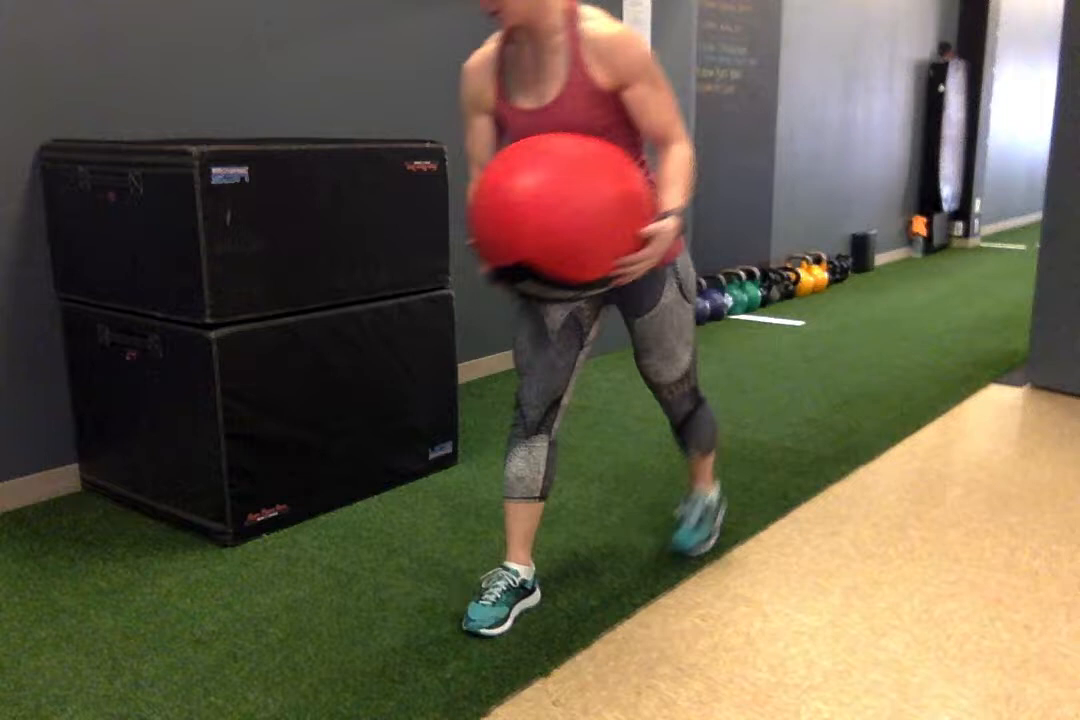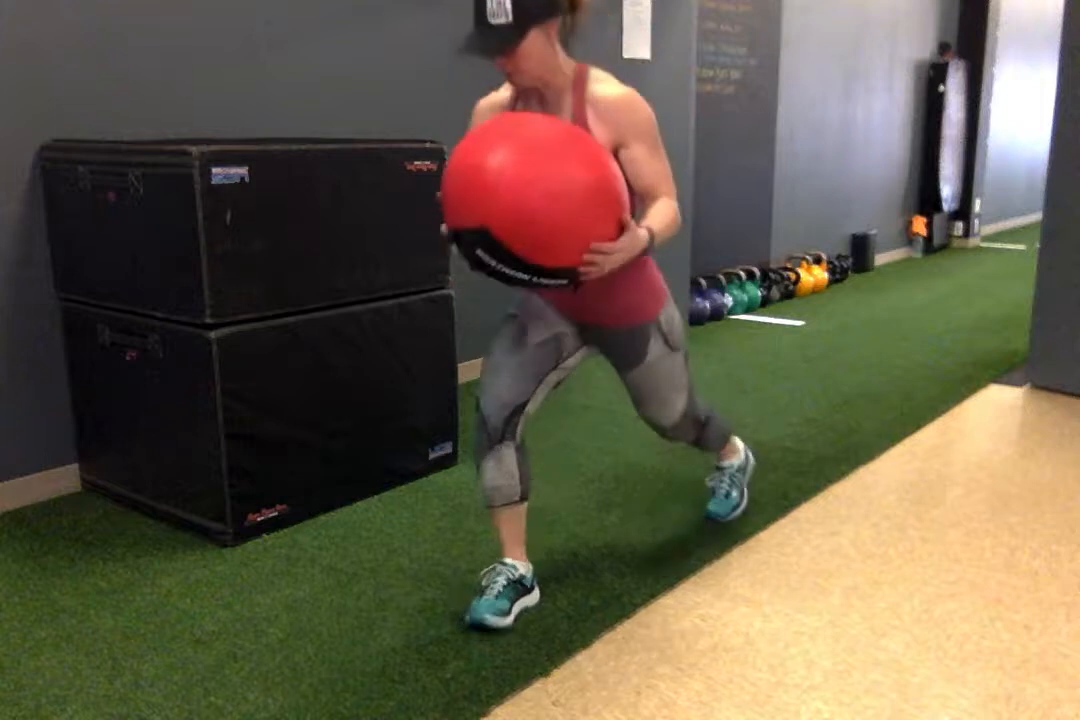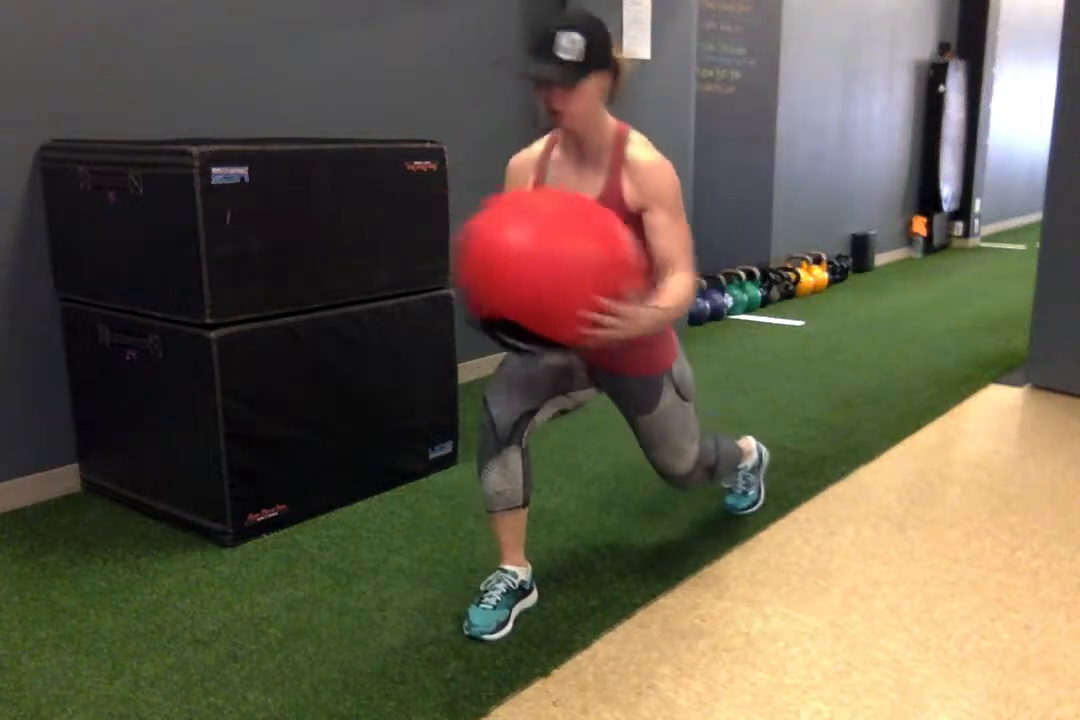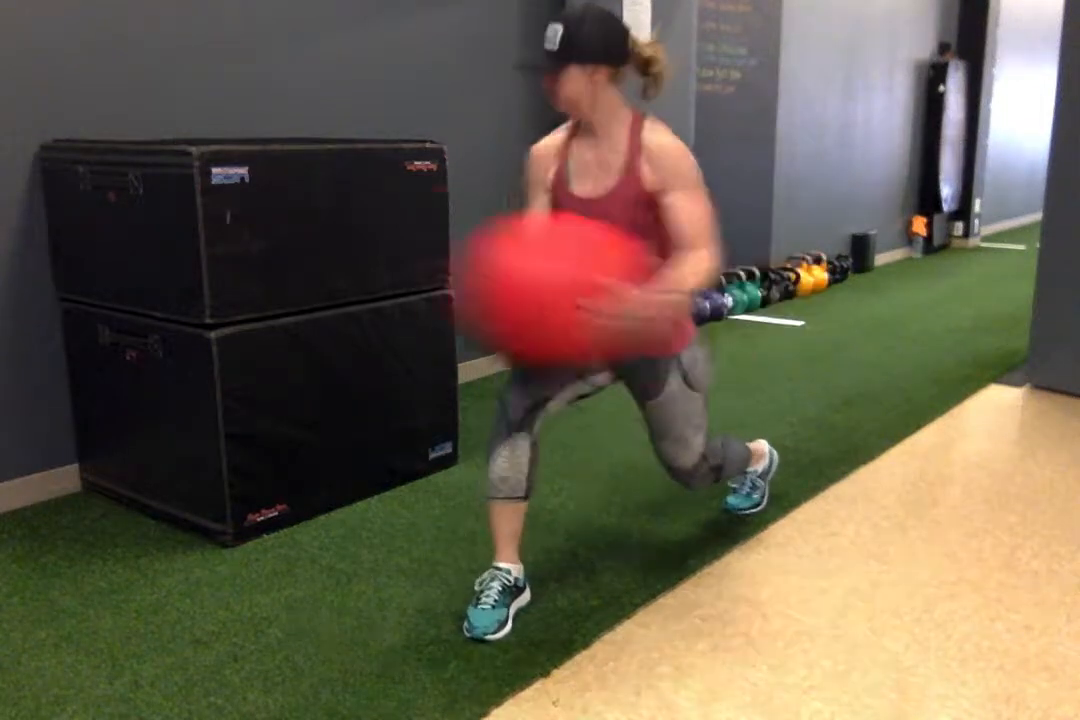
dt=0.7s
person 1, frame 1
right shoulder: (482, 72)
left elbow: (675, 143)
right elbow: (484, 182)
left wrist: (669, 220)
left hip: (643, 254)
left knee: (672, 383)
right knee: (536, 407)
left ankle: (704, 493)
right ankle: (517, 572)
person 1, frame 2
left shoulder: (613, 103)
right shoulder: (490, 112)
left elbow: (666, 204)
left wrist: (637, 239)
left hip: (628, 303)
right hip: (548, 300)
left knee: (672, 418)
right knee: (494, 415)
left ankle: (733, 456)
right ankle: (514, 571)
person 1, frame 3
left shoulder: (645, 168)
right shoulder: (526, 166)
left elbow: (681, 275)
left wrist: (646, 319)
left hip: (638, 348)
right hip: (557, 342)
left knee: (683, 468)
right knee: (500, 416)
left ankle: (746, 456)
right ankle: (512, 575)
person 1, frame 4
left shoulder: (662, 152)
right shoulder: (548, 154)
left elbow: (701, 254)
left wrist: (659, 297)
left hip: (658, 334)
left knee: (688, 464)
right knee: (516, 404)
left ankle: (757, 458)
right ankle: (505, 573)
